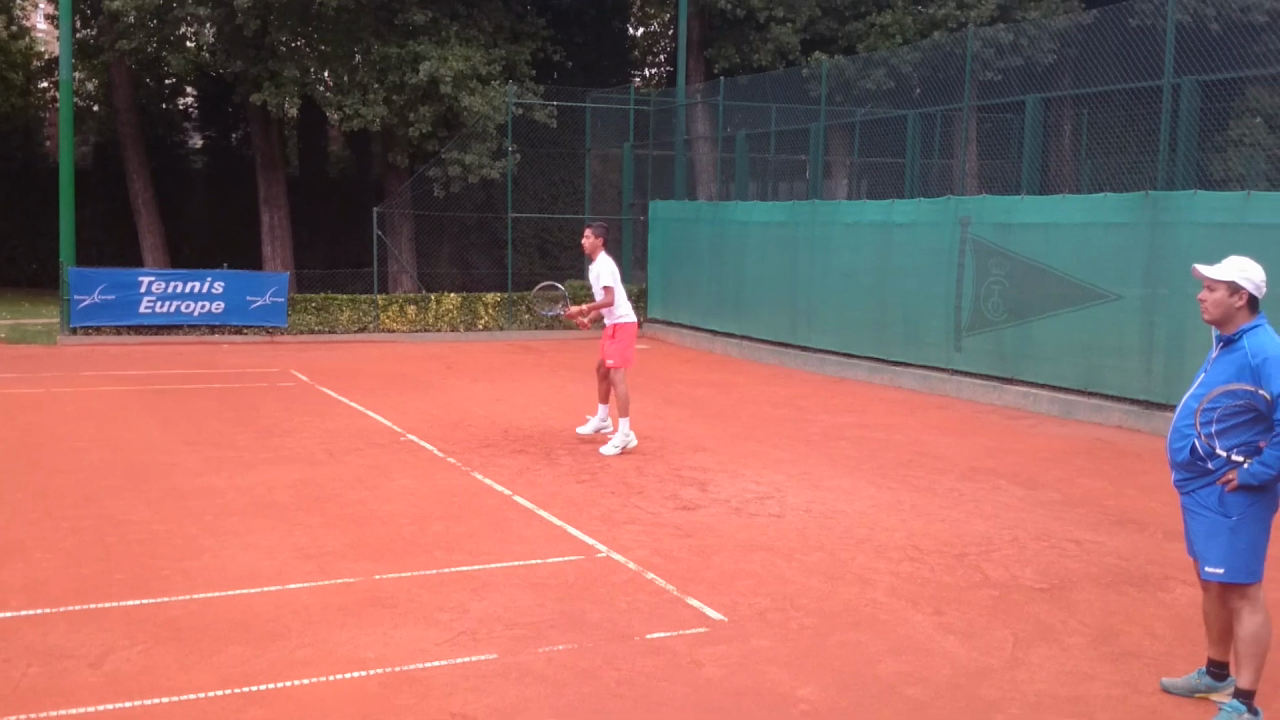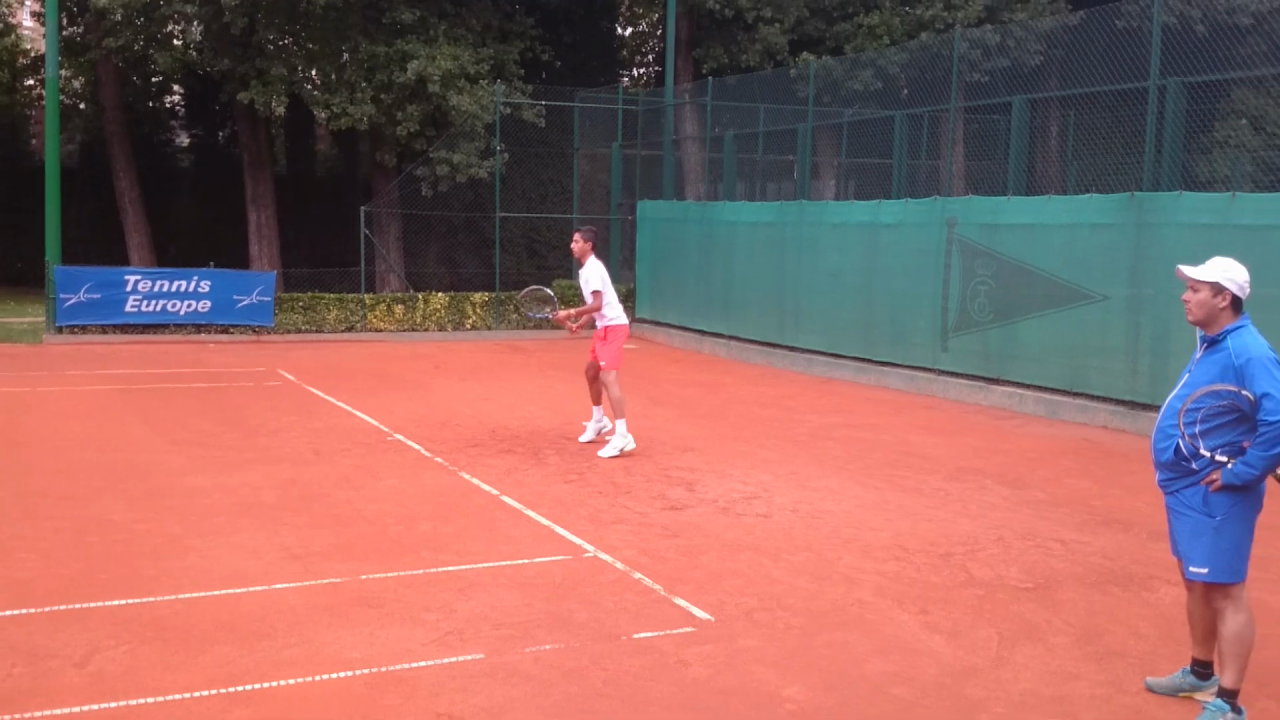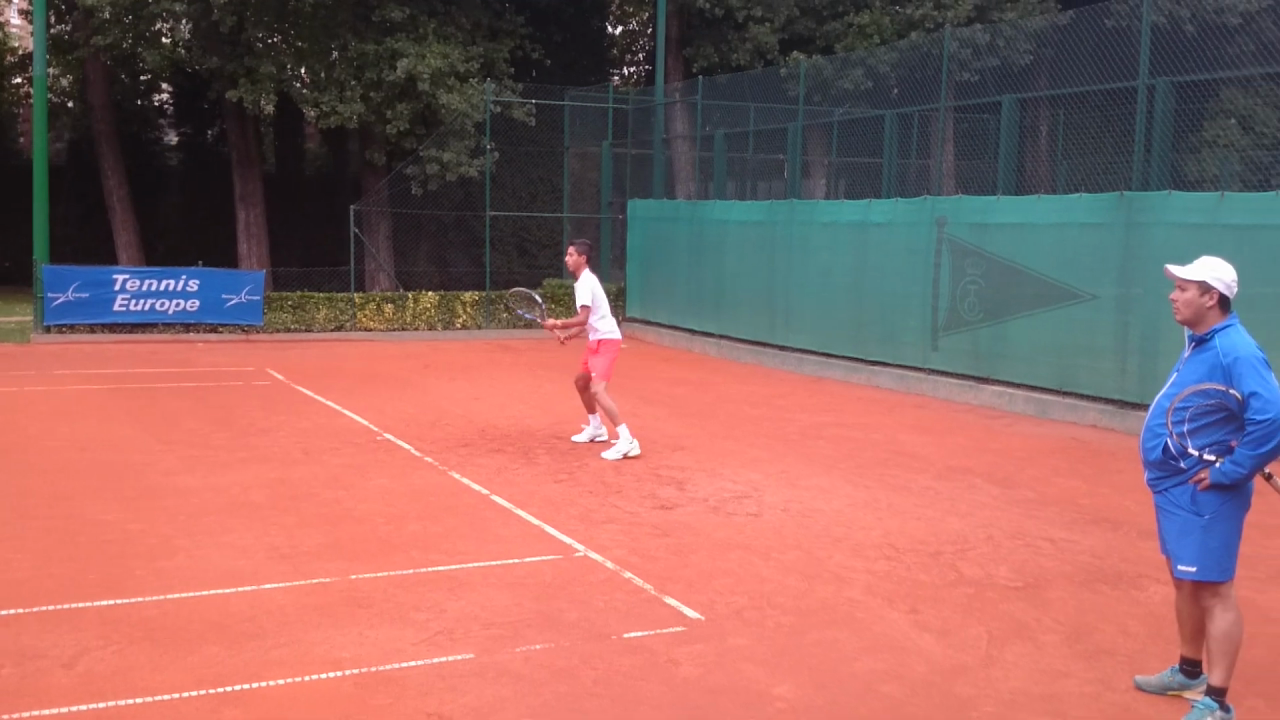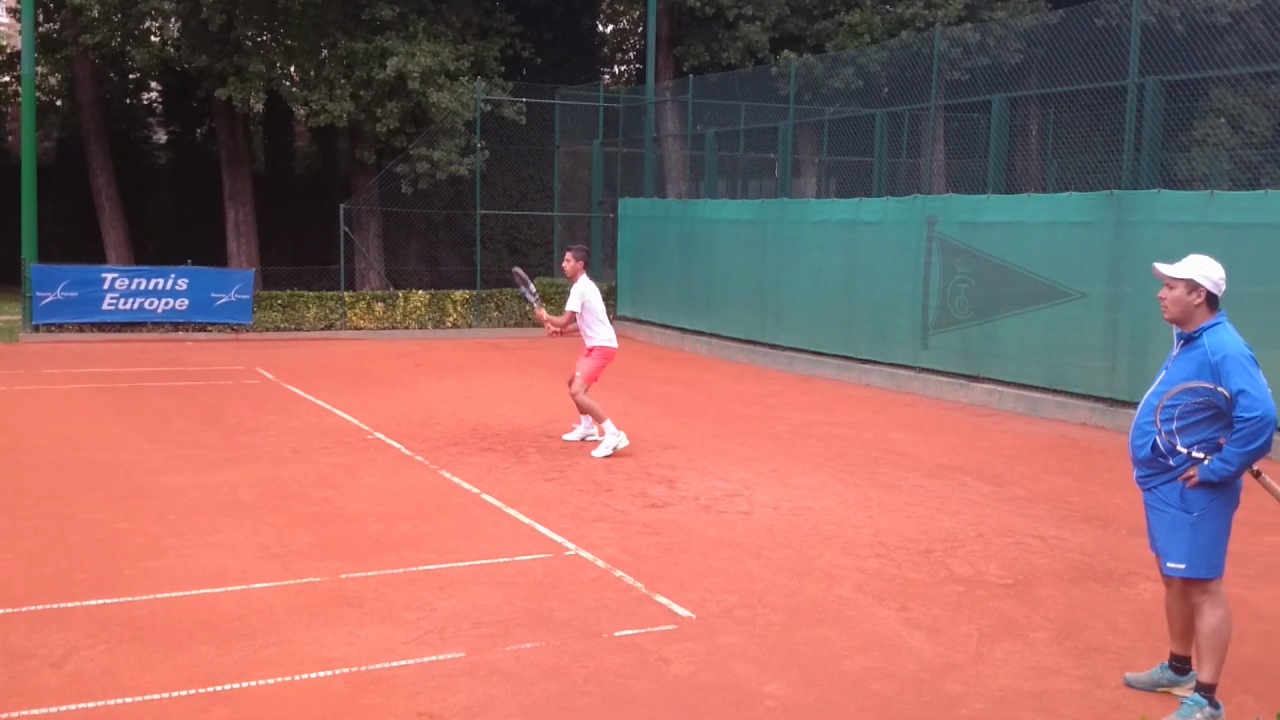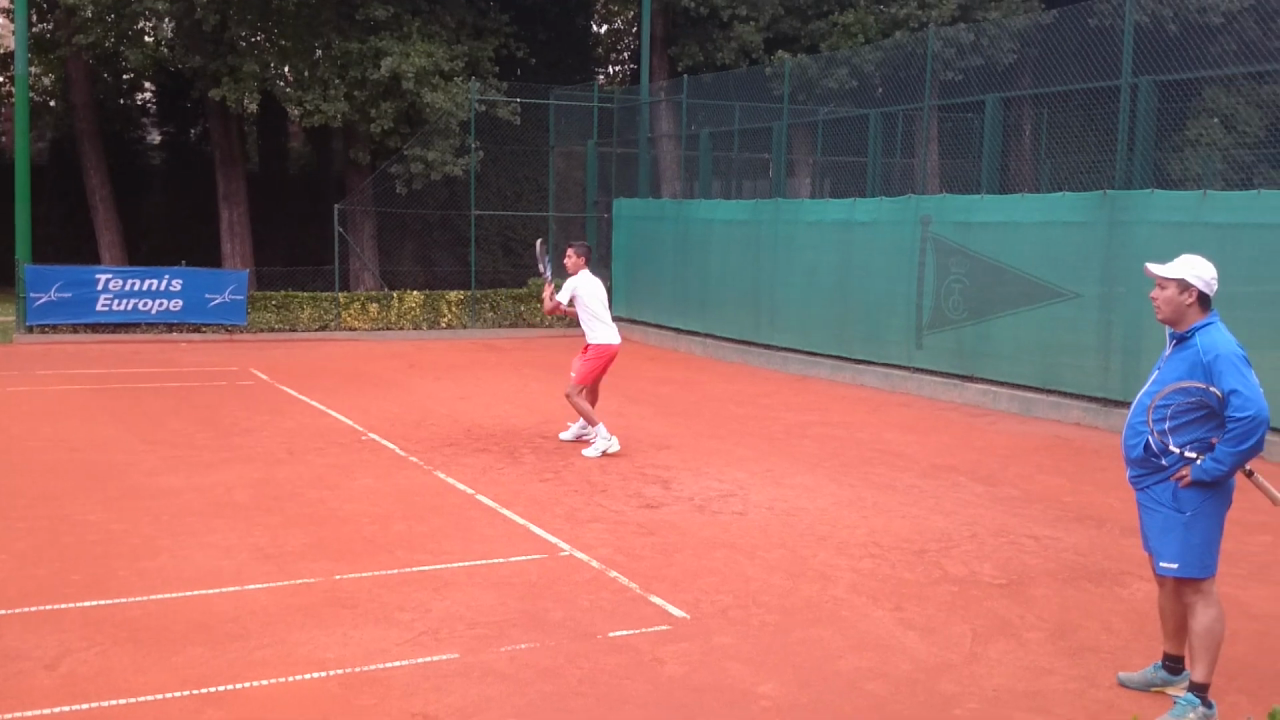
dt=0.1s
person 1, frame 1
right shoulder: (1225, 345)
left hip: (1229, 497)
right hip: (1202, 489)
left knee: (1240, 593)
right knee: (1212, 586)
right ankle: (1216, 674)
person 1, frame 2
right shoulder: (1210, 345)
left wrist: (1240, 473)
left hip: (1214, 496)
right hip: (1187, 488)
left knee: (1224, 593)
right knee: (1197, 584)
right ankle: (1200, 673)
person 1, frame 3
left shoulder: (1235, 350)
right shoulder: (1198, 344)
left wrist: (1228, 472)
left hip: (1203, 495)
right hip: (1175, 487)
left knee: (1213, 591)
right knee: (1185, 584)
right ankle: (1189, 672)
person 1, frame 4
left shoulder: (1223, 349)
right shoulder: (1187, 342)
left wrist: (1217, 469)
left hip: (1192, 492)
right hip: (1165, 484)
left knee: (1201, 587)
right knee: (1175, 580)
right ankle: (1178, 669)
person 1, frame 5
left shoulder: (1216, 348)
right shoulder: (1179, 342)
left elbow: (1252, 416)
left wrist: (1209, 469)
left hip: (1185, 492)
right hip: (1157, 485)
left knee: (1195, 588)
right knee: (1168, 580)
right ankle: (1171, 669)
person 2, frame 1
left shoulder: (603, 265)
right shoulder: (595, 266)
left elbow: (609, 300)
left wrist: (581, 309)
right wrist: (589, 318)
left hip: (622, 324)
right hip: (614, 325)
left knee: (617, 377)
right knee: (602, 371)
left ankle: (624, 434)
right ankle: (602, 419)
person 2, frame 2
left shoulder: (593, 269)
right shoulder: (586, 270)
left elbow: (597, 305)
left wrist: (570, 314)
right wrist: (579, 324)
left hip: (613, 326)
right hip: (605, 327)
left knee: (609, 379)
right knee: (591, 372)
left ankle: (622, 436)
right ankle: (599, 421)
person 2, frame 3
left shoulder: (585, 282)
right shoulder: (584, 281)
left elbow: (583, 319)
left wrist: (555, 325)
right wrist: (569, 334)
left hip: (607, 341)
right hip: (598, 340)
left knee: (598, 391)
right knee: (581, 381)
left ankle: (627, 439)
right ankle: (595, 427)
person 2, frame 4
left shoulder: (579, 288)
right shoulder: (585, 286)
left elbow: (565, 320)
left wrist: (545, 317)
right wrist: (559, 329)
left hip: (602, 346)
right hip: (597, 345)
left knee: (577, 392)
right knee: (574, 383)
left ankle: (613, 434)
right ankle: (587, 427)
person 2, frame 5
left shoulder: (574, 282)
right shoulder: (594, 282)
left elbow: (549, 309)
left wrist: (548, 295)
right wrist: (566, 310)
left hip: (600, 344)
right hip: (613, 342)
left knee: (572, 393)
right knee: (590, 385)
left ankle: (605, 438)
right ankle: (583, 426)
